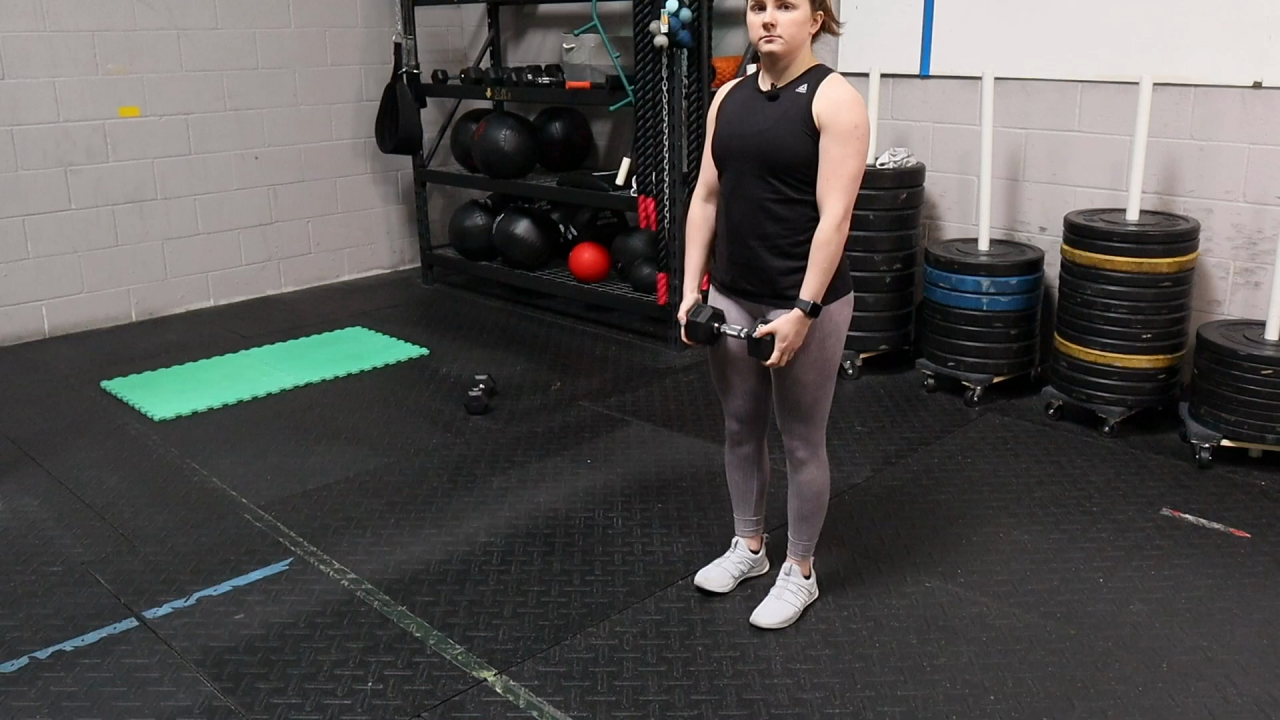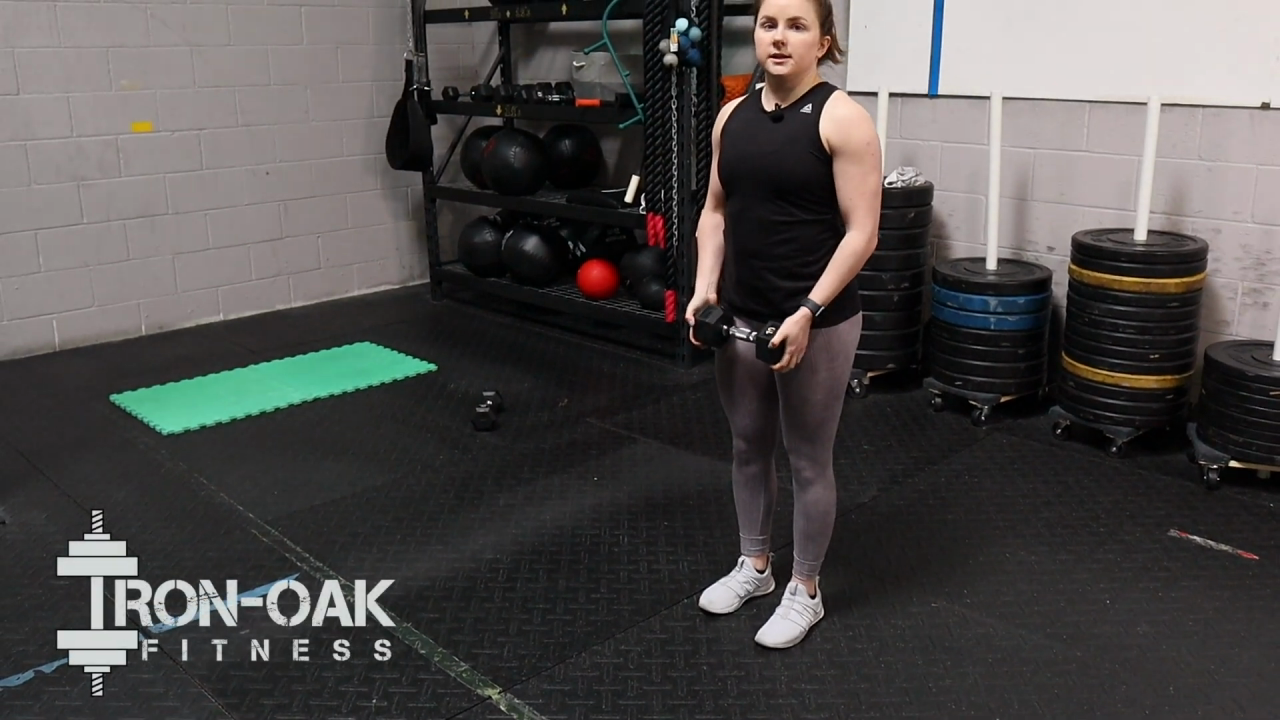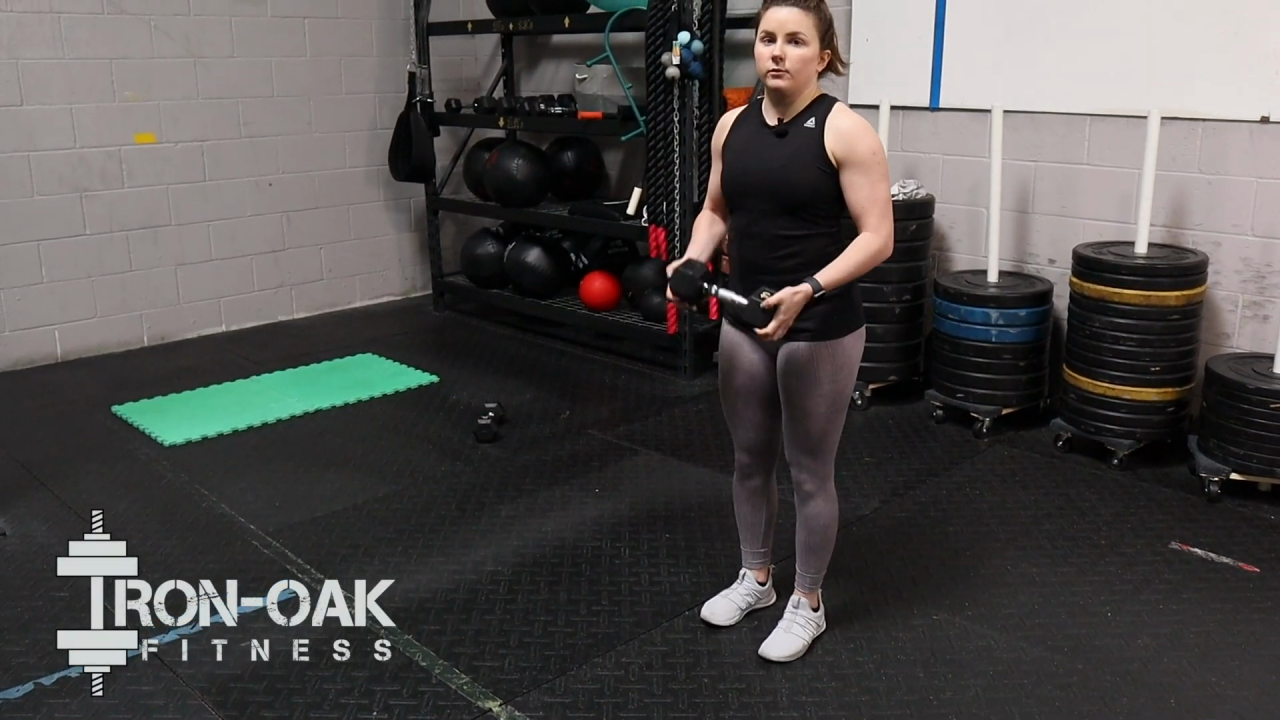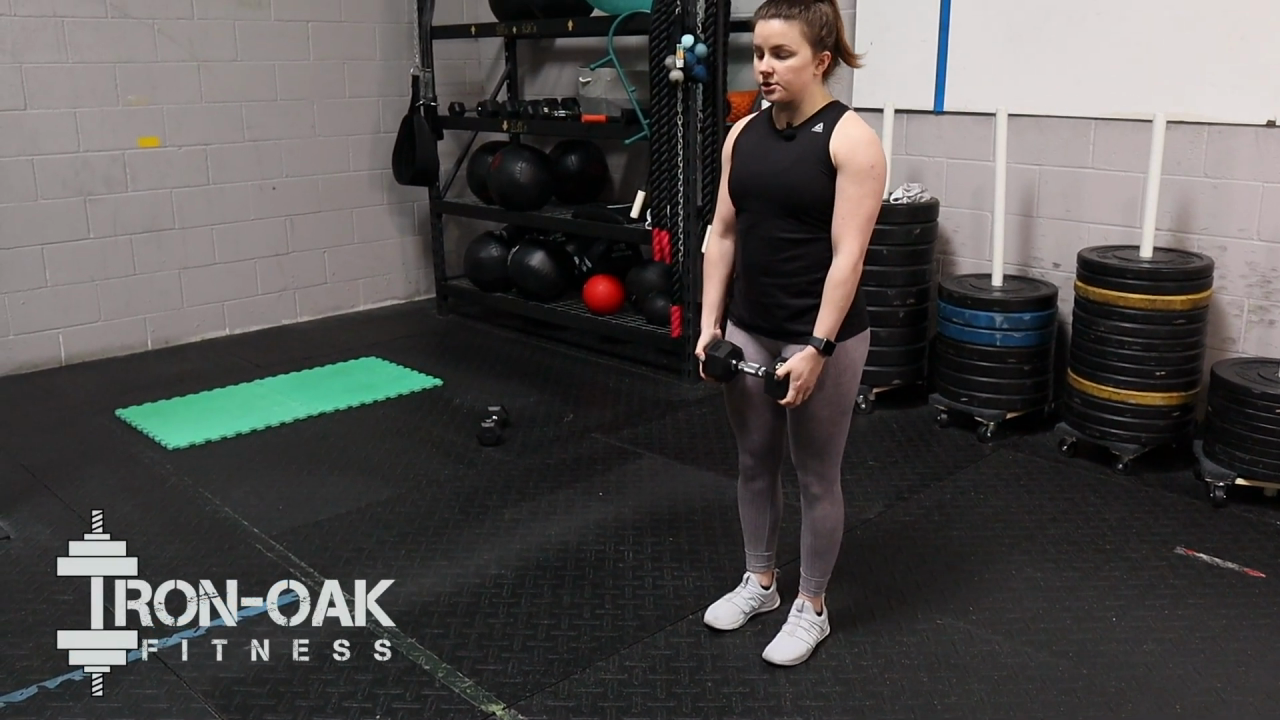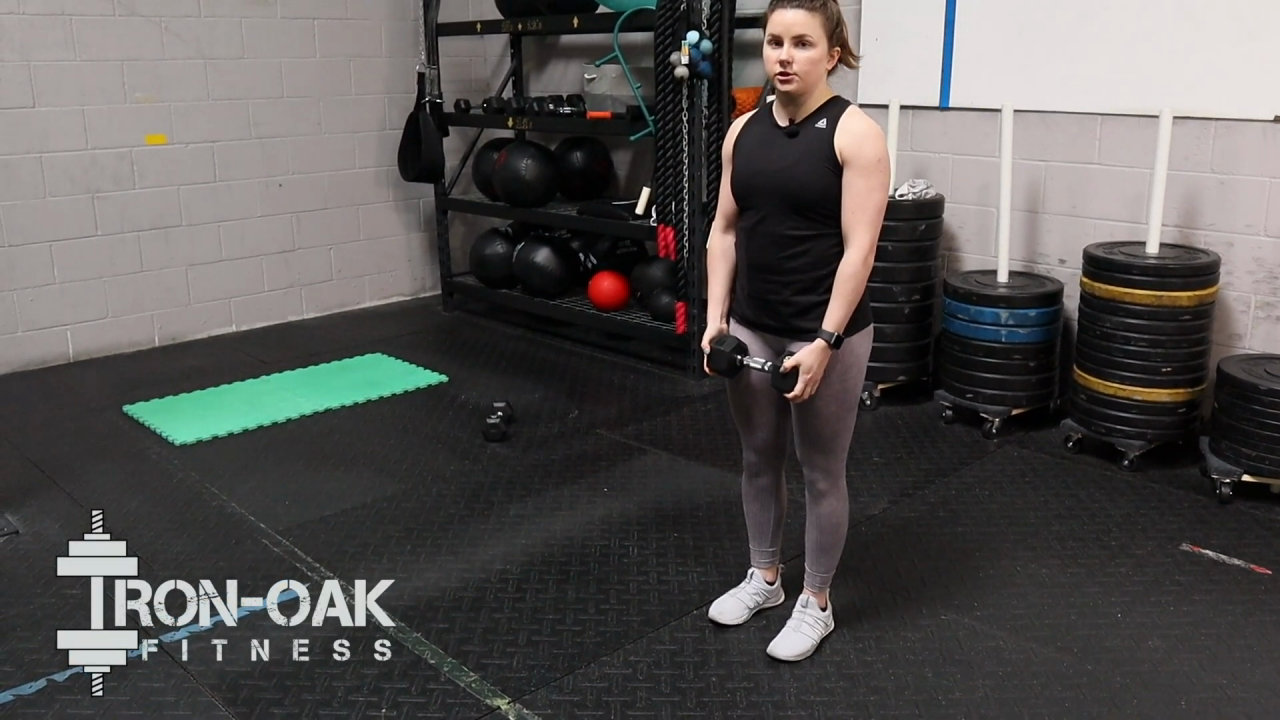
dt=1s
person 1, frame 1
left shoulder: (835, 98)
right shoulder: (729, 97)
left elbow: (835, 215)
right elbow: (706, 198)
left wrist: (802, 310)
right wrist: (691, 285)
left hip: (804, 300)
right hip: (732, 294)
left knee: (801, 440)
right knee: (740, 426)
left ankle: (800, 571)
right ankle: (748, 545)
person 1, frame 2
left shoulder: (841, 118)
right shoulder: (732, 115)
left elbow: (861, 232)
left wrist: (808, 312)
right wrist: (705, 287)
left hip: (816, 320)
right hip: (742, 313)
left knee: (807, 459)
right knee: (747, 446)
left ankle: (805, 591)
right ankle: (753, 565)
person 1, frame 3
left shoulder: (845, 131)
right shoulder: (732, 126)
left elbow: (878, 237)
left wrist: (809, 291)
right wrist: (693, 259)
left hip: (820, 331)
right hip: (743, 324)
left knee: (809, 472)
right knee: (749, 459)
left ankle: (808, 605)
right ankle: (754, 578)
person 1, frame 4
left shoulder: (851, 138)
right shoulder: (744, 134)
left elbow: (848, 254)
right elbow: (723, 234)
left wrist: (817, 349)
right wrist: (710, 321)
left hip: (822, 336)
right hip: (749, 329)
left knee: (816, 475)
right knee: (754, 462)
left ankle: (812, 608)
right ankle: (759, 581)
person 1, frame 5
left shoulder: (855, 133)
right shoulder: (743, 130)
left elbow: (859, 249)
right elbow: (724, 230)
left wrist: (825, 342)
right wrist: (716, 316)
left hip: (826, 333)
right hip: (752, 326)
left knee: (821, 472)
right knee: (758, 459)
left ankle: (816, 603)
right ankle: (763, 577)
